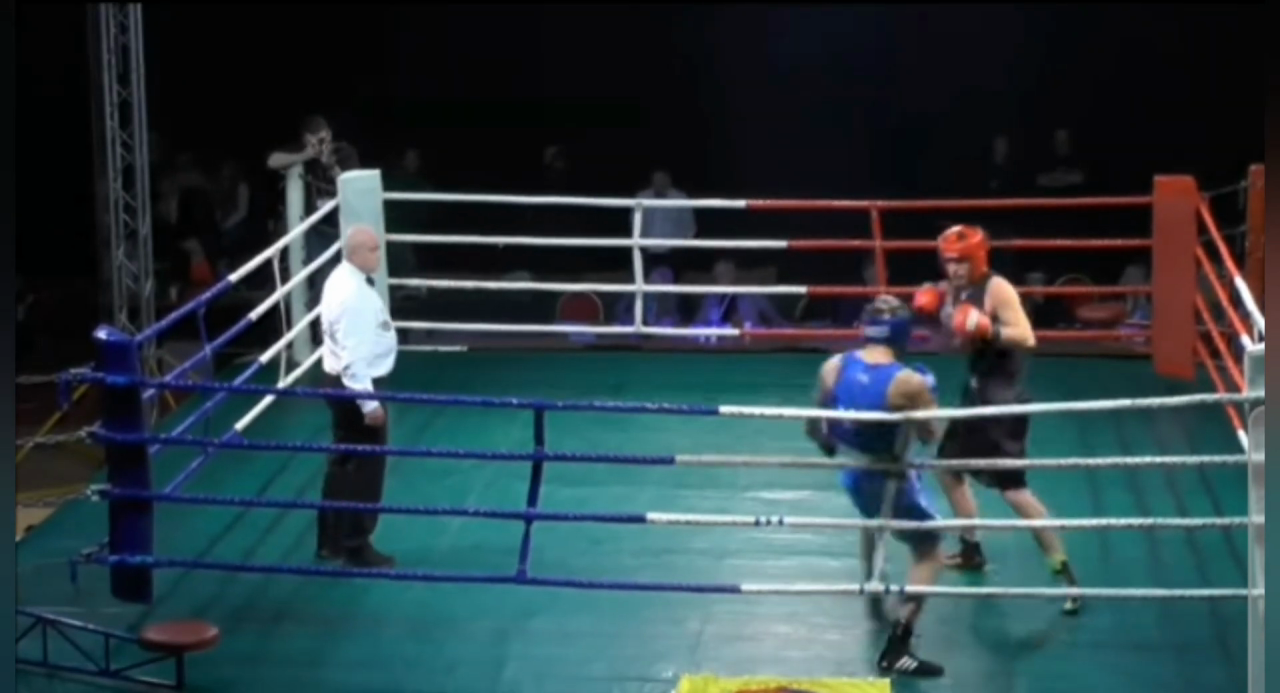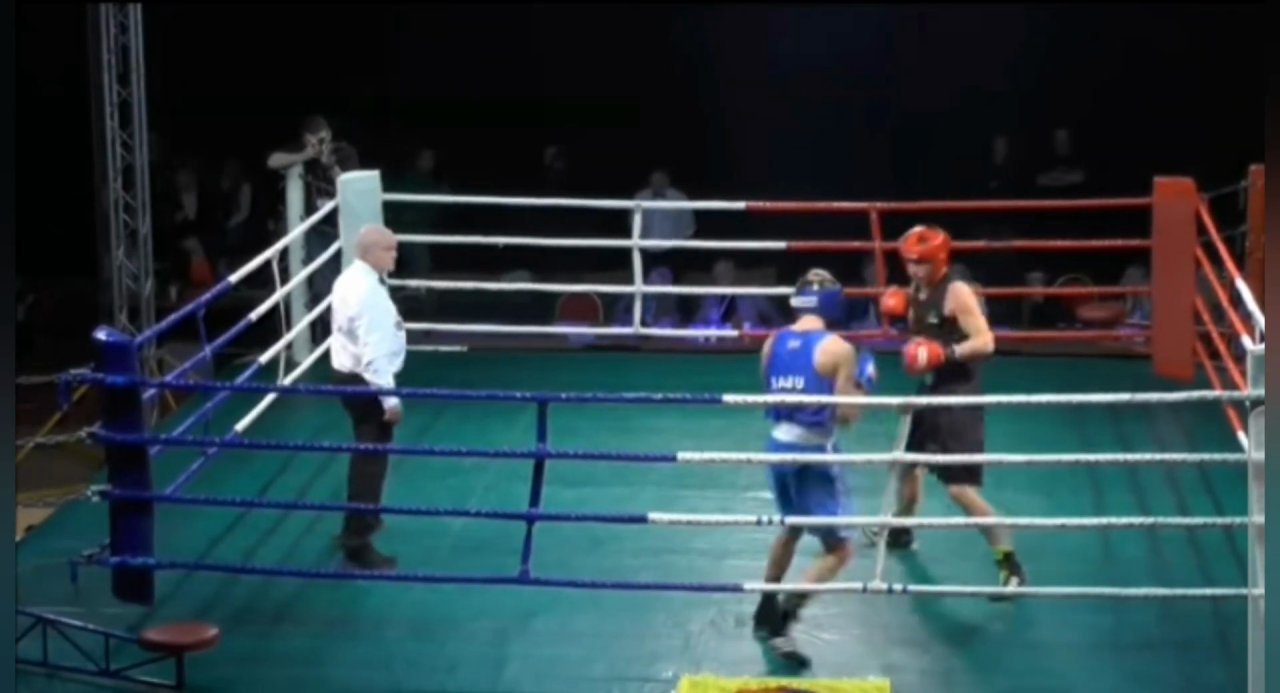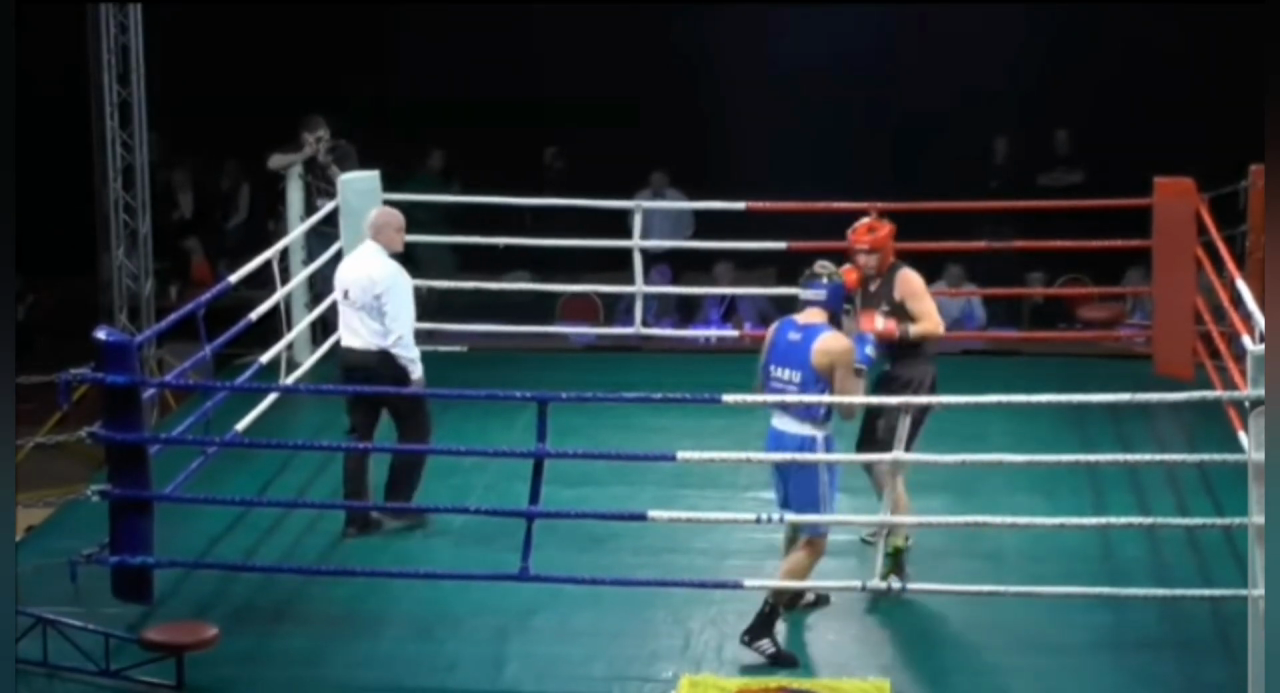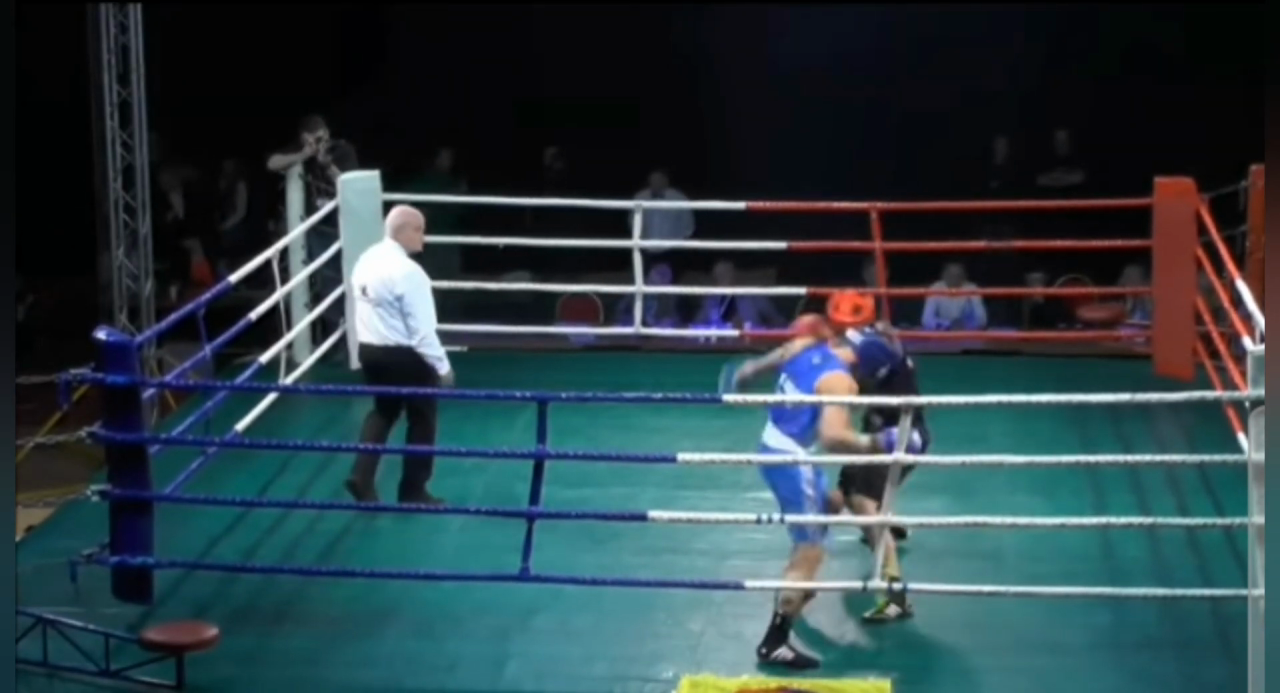
dt=0.4s
person 1, frame 1
left shoulder: (834, 367)
right shoulder: (909, 382)
left elbow: (813, 426)
right elbow: (929, 436)
left wrist: (830, 445)
right wrist: (926, 394)
left hip: (854, 473)
right hip: (890, 478)
left knee: (874, 525)
right knee: (929, 557)
right ankle: (895, 652)
person 1, frame 2
left shoulder: (772, 344)
right shoulder: (838, 349)
right elbow: (846, 414)
right wrist: (863, 384)
left hip: (778, 447)
right hip: (814, 455)
left knee: (791, 528)
right knee: (837, 549)
left ankle: (768, 609)
right ankle: (778, 622)
person 1, frame 3
left shoulder: (776, 330)
right shoulder: (838, 344)
left elbow: (762, 387)
right elbow: (848, 409)
right wrist: (861, 365)
left hip: (777, 434)
right hip: (808, 443)
left knee: (797, 525)
right knee: (811, 543)
left ankle: (795, 593)
right ankle: (760, 627)
person 1, frame 4
left shoulder: (805, 347)
right shoulder: (840, 382)
left elbow: (771, 361)
right elbow: (833, 438)
left wrist: (747, 371)
right wrist: (883, 441)
left hip: (773, 449)
right hip: (791, 460)
left knee: (827, 508)
right knee: (811, 554)
left ankle: (796, 588)
right ankle: (774, 643)
person 2, frame 1
left shoulder: (996, 288)
right shoulder: (955, 291)
left elbow: (1027, 339)
right elbow: (958, 341)
left wrist: (986, 328)
right wrist: (934, 314)
left hip: (1002, 397)
right hip: (976, 392)
left knee: (1014, 490)
right knee: (950, 471)
left ankle: (1064, 571)
right ankle: (971, 551)
person 2, frame 2
left shoulder: (957, 291)
right shoulder: (917, 291)
left elbow: (986, 342)
left wrist: (945, 353)
right wrist: (898, 318)
left hip: (960, 394)
right hip: (932, 388)
left knee: (960, 487)
left ankle: (1009, 563)
right ankle: (900, 531)
person 2, frame 3
left shoulder: (905, 279)
right shoulder: (866, 283)
left elbow: (936, 327)
right elbow: (858, 335)
left wrist: (896, 330)
right wrist: (850, 300)
left hip: (914, 376)
right hip: (890, 374)
left knee: (887, 464)
right knee: (871, 455)
left ankle: (897, 557)
right ankle: (893, 527)
person 2, frame 4
left shoulder: (881, 340)
right shoulder: (861, 342)
left hip: (901, 431)
right hip: (878, 427)
left knee: (864, 501)
right knee: (850, 493)
left ankle: (896, 595)
right ankle: (890, 529)
person 3, frame 1
left shoulder: (344, 280)
right shoulder: (352, 294)
right elbow: (353, 356)
right wrist: (369, 401)
left hip: (340, 384)
right hip: (355, 386)
left knee: (343, 460)
right knee: (367, 464)
left ankle: (331, 539)
right ankle: (356, 545)
person 3, frame 2
left shoulder: (350, 279)
right shoulder: (368, 292)
right elbow: (374, 352)
right wrist: (390, 398)
left hip: (348, 376)
right hip: (364, 382)
left knee: (367, 452)
right knee: (371, 459)
left ankle: (358, 524)
right ankle: (358, 544)
person 3, frame 3
left shoulder: (347, 265)
right shoulder: (390, 272)
right elbow: (399, 328)
right wrist: (415, 370)
left hip: (351, 356)
right hip: (383, 360)
left knee: (359, 435)
right knee: (415, 428)
left ankle: (357, 516)
right ankle: (398, 504)
person 3, frame 4
left shoulder: (365, 261)
right shoulder: (408, 272)
right elbow: (422, 327)
right wrist: (442, 366)
left hip: (370, 350)
right hip: (404, 355)
left knee: (382, 412)
right knee: (421, 421)
left ankle: (362, 478)
right ankle: (412, 492)
person 4, frame 1
left shoulder: (343, 152)
right shoulder: (299, 152)
right elbow: (272, 162)
left wrist: (332, 166)
right wrist: (304, 155)
right hip: (315, 226)
right knee: (319, 281)
person 4, frame 2
left shoulder: (343, 152)
right shoulder: (299, 151)
right elbow: (272, 162)
left wrist: (331, 166)
right wrist: (304, 156)
right hip: (315, 228)
right knee: (322, 284)
right ankle: (322, 334)
person 4, frame 3
left shoulder: (343, 150)
right shoulder: (299, 150)
right elbow: (272, 163)
left wrist: (329, 165)
right wrist: (304, 155)
right hip: (316, 227)
right knee: (323, 284)
right ankle: (330, 336)
person 4, frame 4
left shoulder: (343, 150)
right shoulder: (300, 150)
right elbow: (272, 163)
left wrist: (328, 165)
right wrist: (303, 156)
right hip: (317, 227)
right knee: (326, 284)
